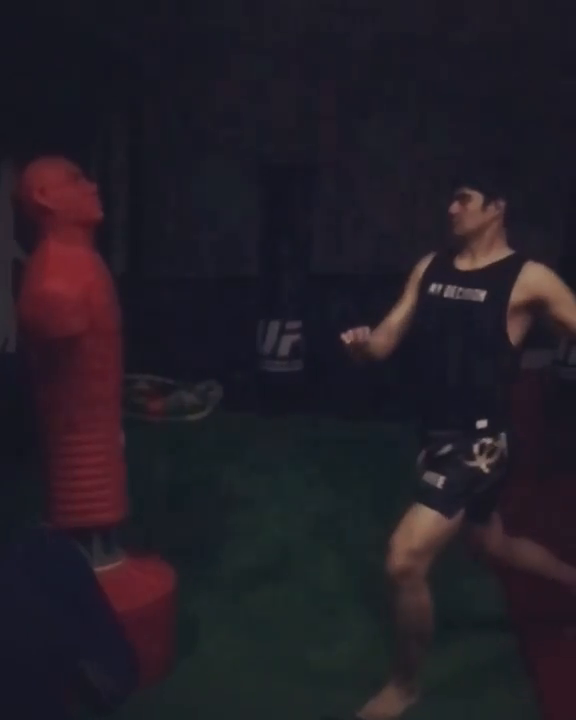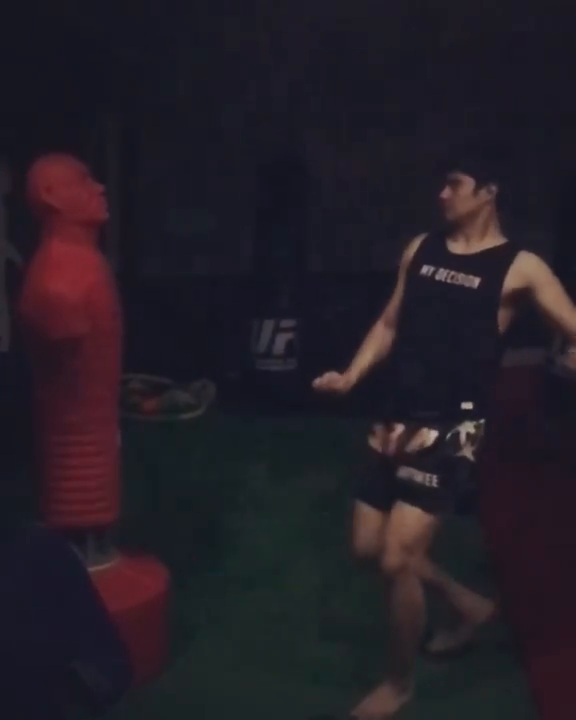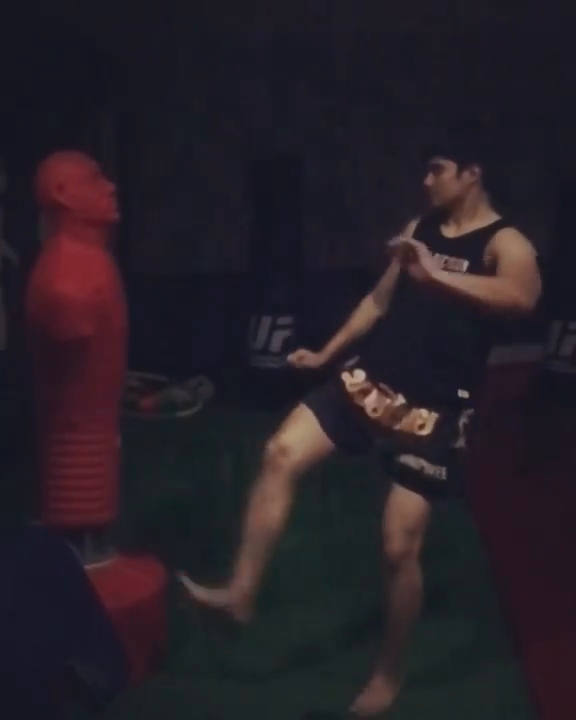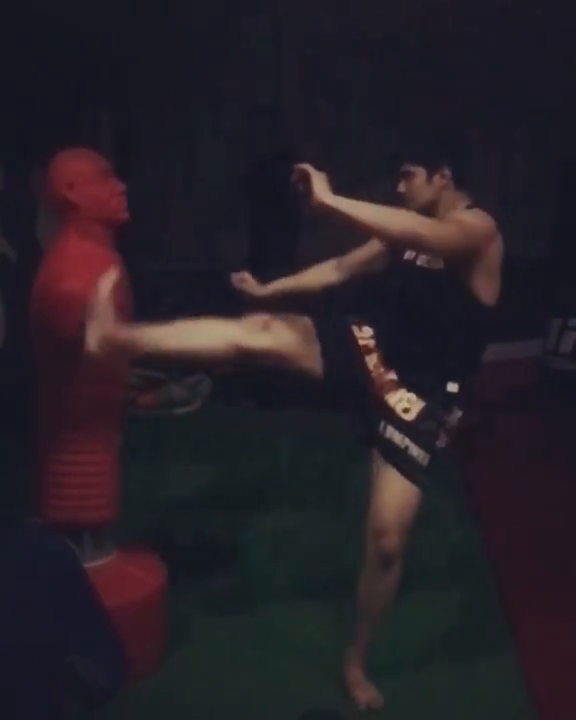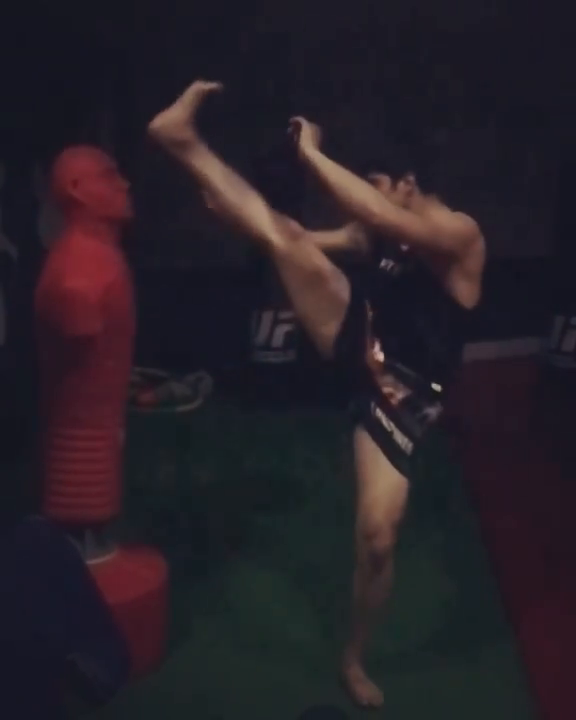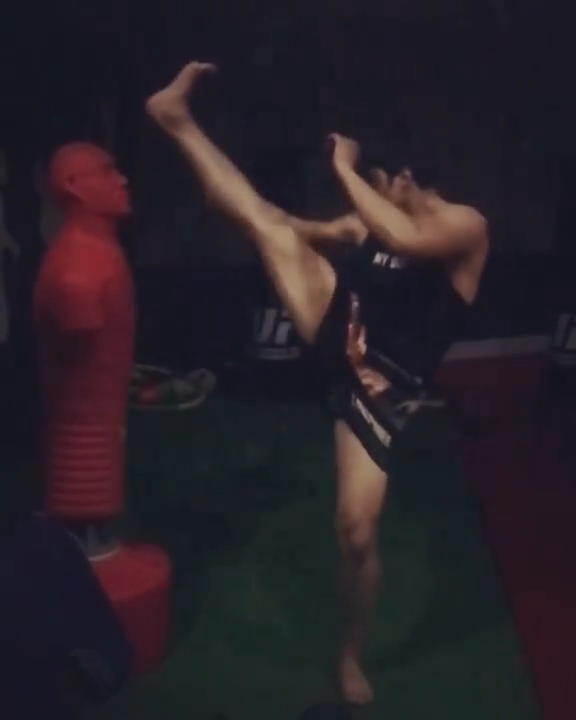
dt=0.7s
person 1, frame 1
left shoulder: (527, 278)
right shoulder: (430, 266)
right elbow: (389, 337)
right wrist: (364, 342)
left hip: (478, 443)
right hip: (438, 438)
left knee: (404, 562)
right knee: (496, 544)
person 1, frame 2
left shoulder: (519, 267)
right shoulder: (420, 248)
right wrist: (351, 376)
left hip: (449, 427)
right hip: (395, 420)
left knee: (397, 560)
right knee: (368, 545)
right ankle: (469, 604)
person 1, frame 3
left shoulder: (506, 243)
right shoulder: (419, 229)
left elbow: (523, 297)
left wrist: (437, 275)
right wrist: (325, 353)
left hip: (435, 408)
right hip: (372, 379)
left knee: (398, 548)
right knee: (279, 453)
right ankle: (241, 591)
person 1, frame 4
left shoulder: (477, 230)
right shoulder: (406, 232)
left elbow: (426, 236)
right elbow: (341, 268)
left wrist: (328, 200)
right wrist: (268, 286)
left hip: (421, 398)
right hip: (370, 353)
left knee: (388, 539)
right knee: (259, 333)
left ankle: (355, 663)
right ankle: (121, 336)
person 1, frame 5
left shoulder: (458, 232)
right shoulder: (377, 231)
left elbow: (386, 216)
right elbow: (306, 240)
left wrist: (312, 154)
right wrist: (233, 207)
left hip: (402, 394)
right hip: (359, 349)
left knee: (378, 538)
right knee: (284, 240)
left ankle: (354, 660)
person 1, frame 6
left shoulder: (464, 225)
right shoulder: (371, 222)
left elbow: (410, 242)
right elbow: (299, 230)
left wrist: (345, 171)
right wrist: (230, 199)
left hip: (381, 387)
right hip: (344, 336)
left knee: (358, 531)
right knee: (266, 223)
left ankle: (351, 657)
person 2, frame 1
left shoulder: (80, 258)
right shoulder: (55, 276)
right elbow: (62, 364)
left hip: (97, 421)
right hip: (80, 428)
left knee: (96, 526)
right knee: (86, 532)
person 2, frame 2
left shoulder: (83, 259)
right shoulder: (58, 276)
right elbow: (64, 366)
left hip: (94, 421)
right hip: (76, 429)
left knee: (93, 527)
right knee: (81, 529)
person 2, frame 3
left shoulder: (89, 257)
right shoulder: (66, 274)
right elbow: (70, 365)
left hip: (93, 423)
right hip: (77, 430)
left knee: (88, 528)
right knee: (79, 532)
person 2, frame 4
left shoulder: (95, 252)
right shoulder: (72, 270)
right elbow: (77, 359)
left hip: (95, 417)
right hip: (80, 425)
left knee: (89, 520)
right knee: (79, 527)
person 2, frame 5
left shoulder: (100, 251)
right shoulder: (76, 271)
right elbow: (80, 360)
left wrist: (129, 384)
left hip: (98, 418)
right hip: (82, 425)
left knee: (90, 520)
right knee: (80, 525)
person 2, frame 6
left shoulder: (99, 248)
right shoulder: (75, 266)
right elbow: (79, 355)
left wrist: (131, 384)
left hip: (100, 414)
right hip: (83, 420)
left knee: (94, 516)
right knee: (82, 521)
